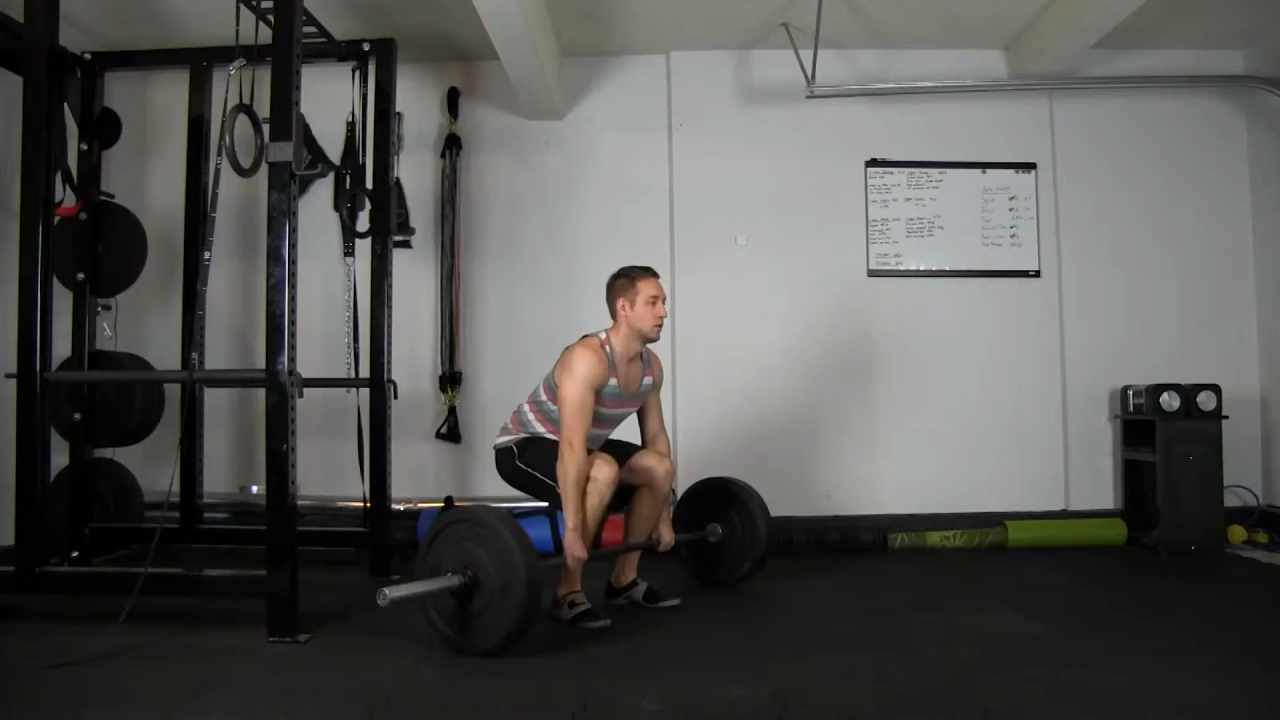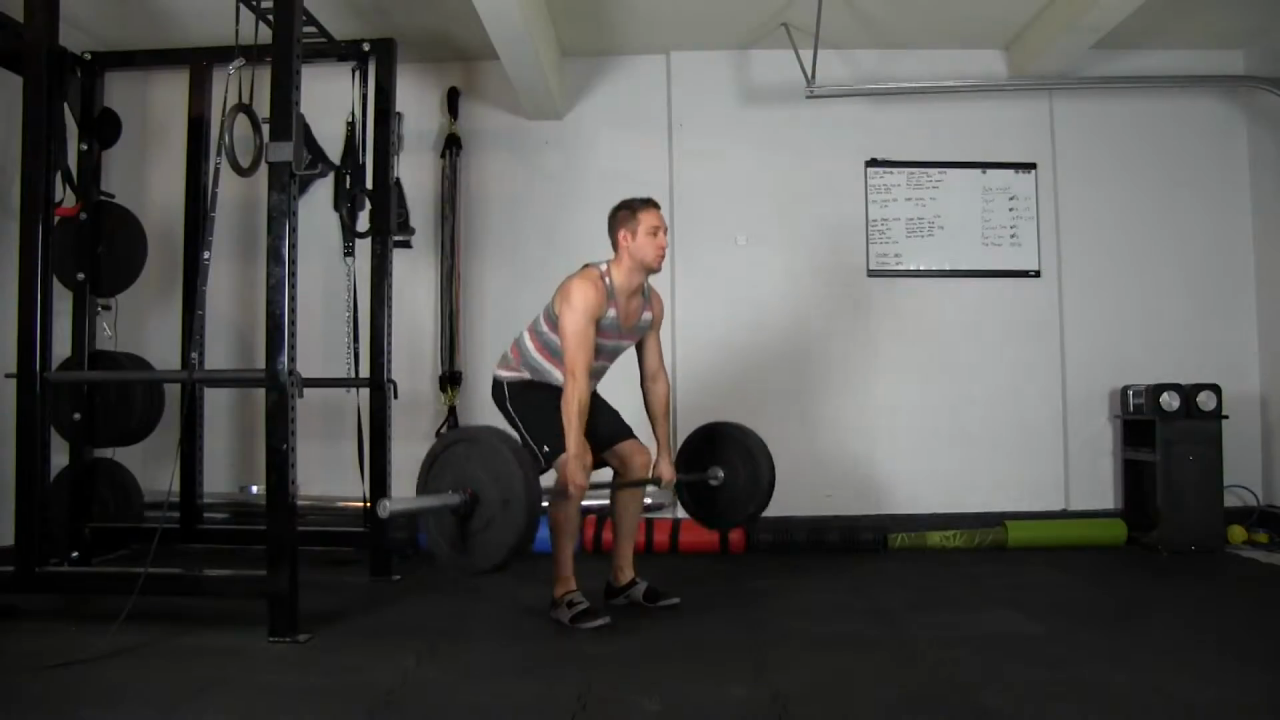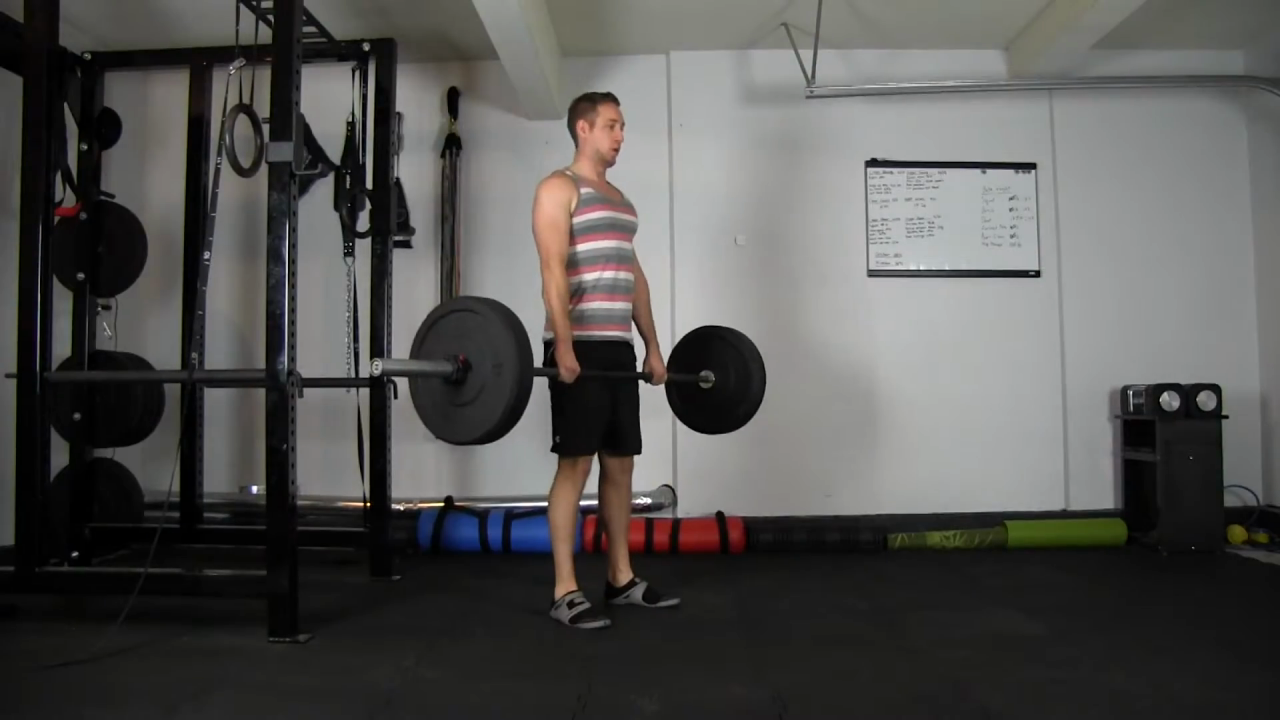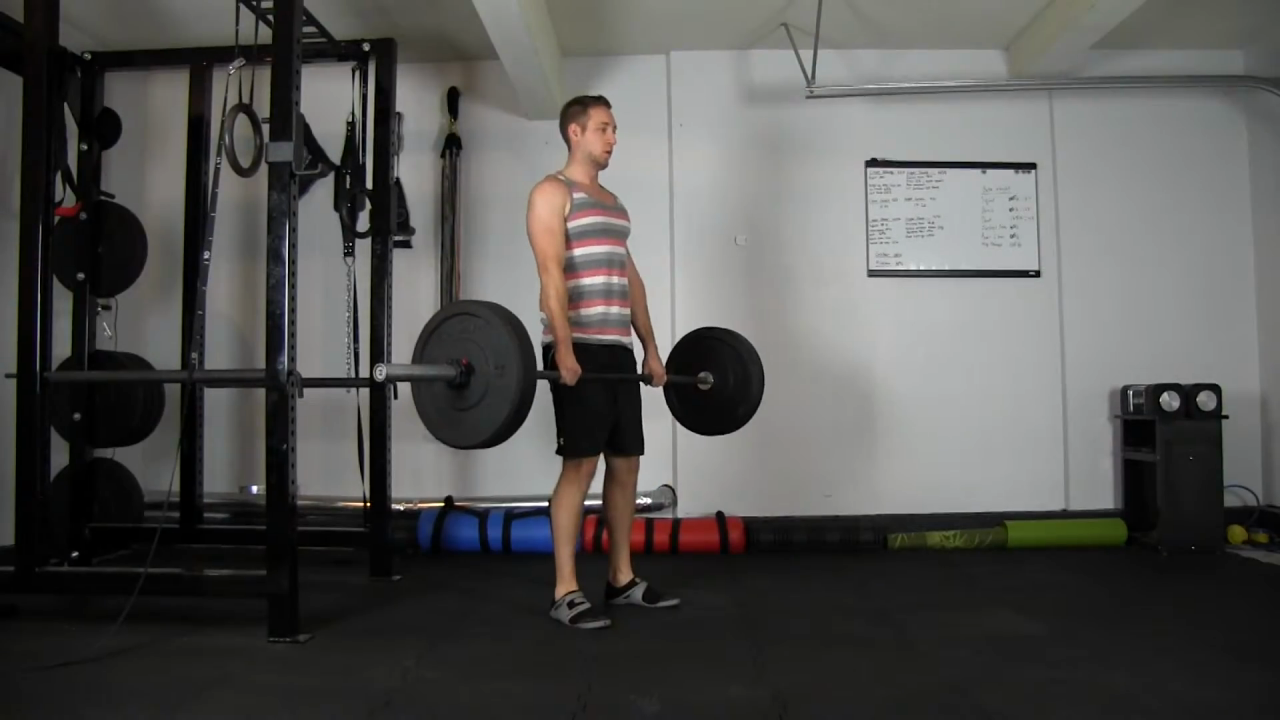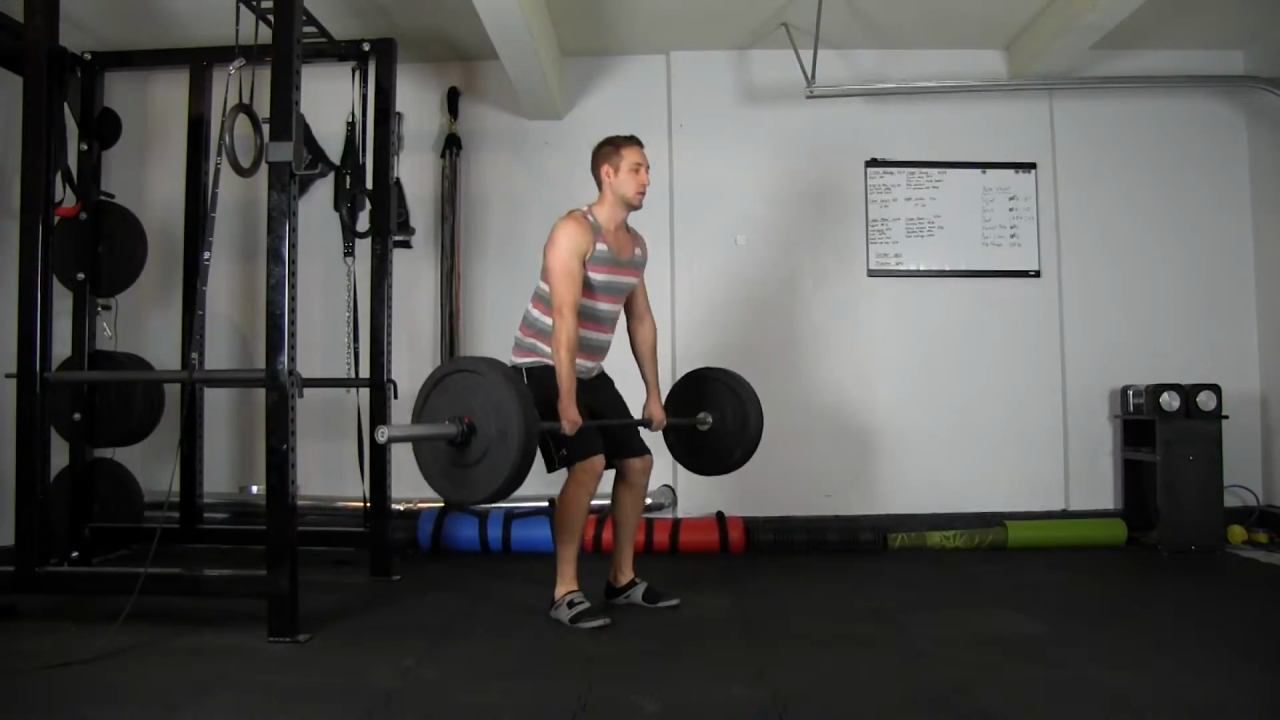
dt=0.7s
person 1, frame 1
left shoulder: (651, 365)
right shoulder: (588, 358)
left elbow: (656, 436)
right elbow: (571, 449)
left wrist: (664, 518)
right wrist: (573, 530)
left hip: (582, 447)
right hip: (524, 446)
left knee: (660, 469)
right knee: (602, 473)
left ankle: (624, 579)
right ankle: (568, 592)
person 1, frame 2
left shoulder: (651, 302)
right shoulder: (587, 290)
left elbow: (655, 378)
right elbow: (574, 380)
left wrist: (665, 456)
right wrist: (574, 461)
left hip: (572, 389)
right hip: (524, 382)
left knee: (633, 460)
right knee: (574, 469)
left ankle: (623, 580)
right ankle: (564, 592)
person 1, frame 3
left shoulder: (619, 198)
right shoulder: (559, 188)
right elbow: (553, 271)
left wrist: (652, 347)
right wrist: (563, 344)
left hip: (619, 347)
right hip: (578, 347)
left knee: (620, 464)
right knee: (575, 464)
left ankle: (621, 579)
right ankle: (565, 593)
person 1, frame 4
left shoulder: (612, 202)
right shoulder: (553, 192)
right elbow: (551, 273)
left wrist: (651, 349)
right wrist: (564, 348)
left hip: (617, 350)
right hip: (577, 350)
left knee: (625, 462)
right knee: (581, 464)
left ankle: (622, 579)
right ankle: (566, 593)
person 1, frame 5
left shoulder: (636, 244)
right shoulder: (574, 231)
left elbow: (641, 320)
right elbow: (564, 316)
left wrist: (653, 393)
right wrist: (565, 396)
left hip: (591, 371)
right hip: (544, 367)
left knee: (637, 463)
right knee: (588, 464)
left ankle: (622, 579)
right ankle: (565, 593)
